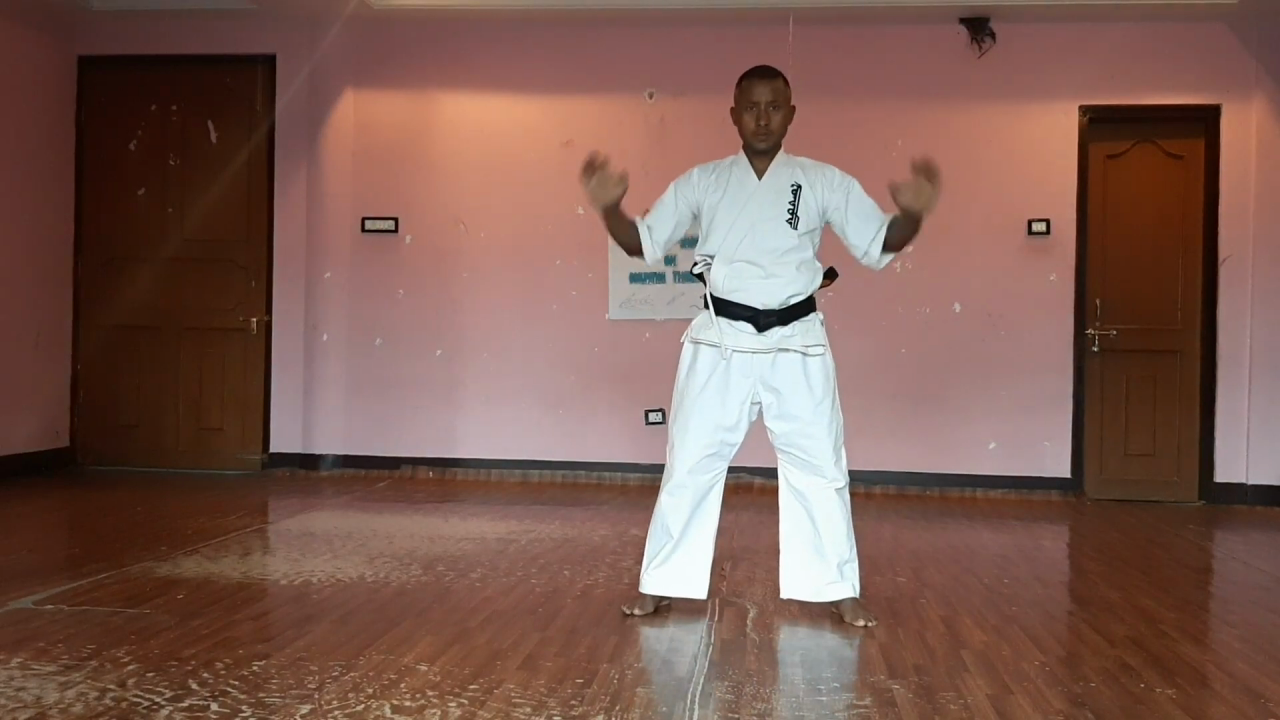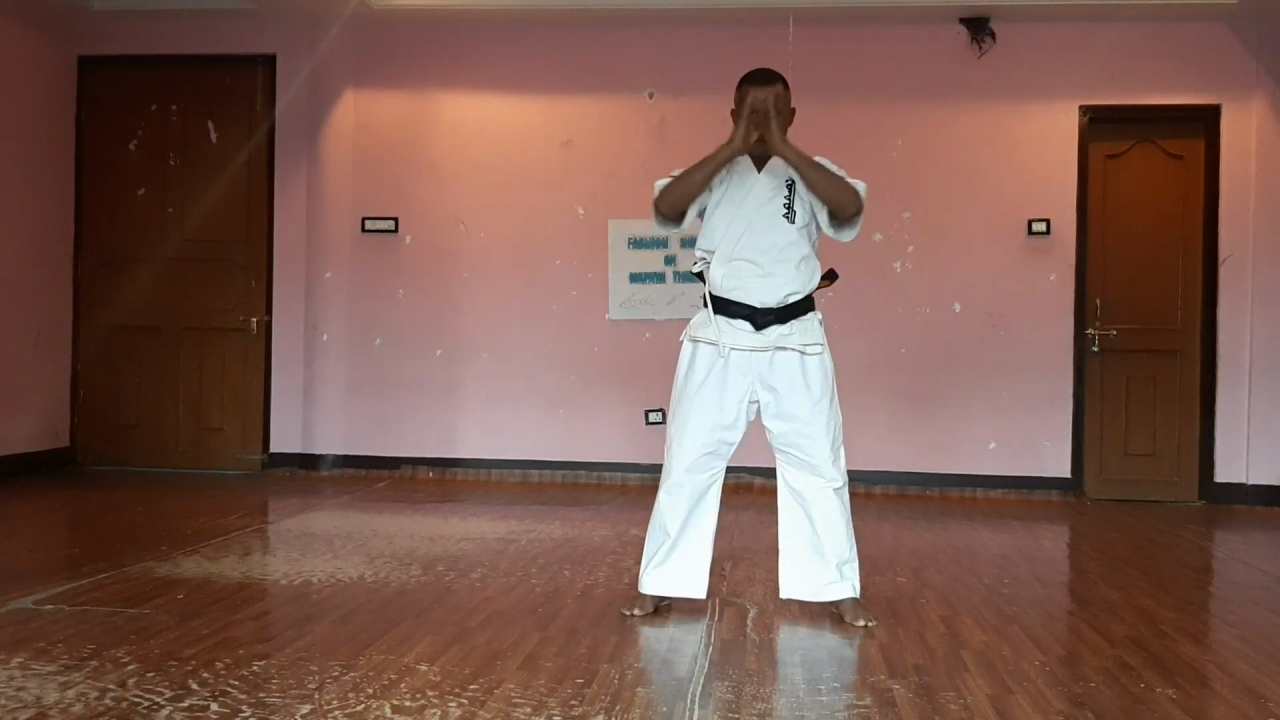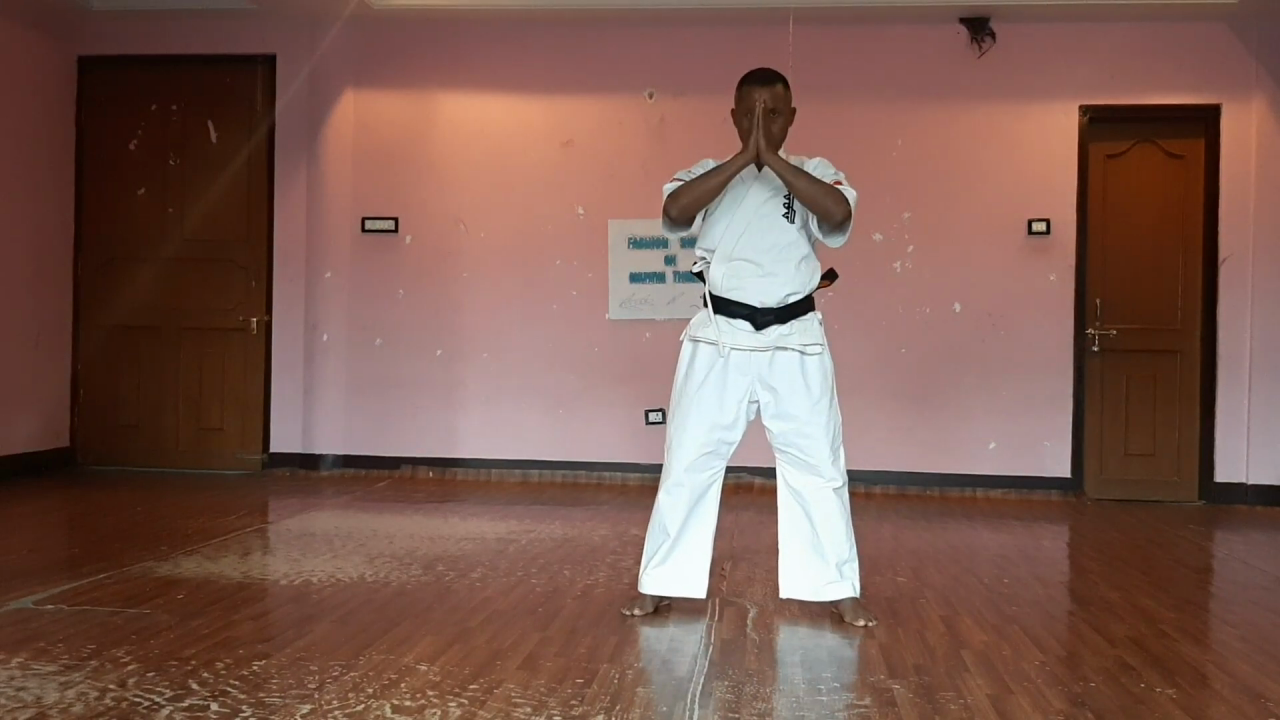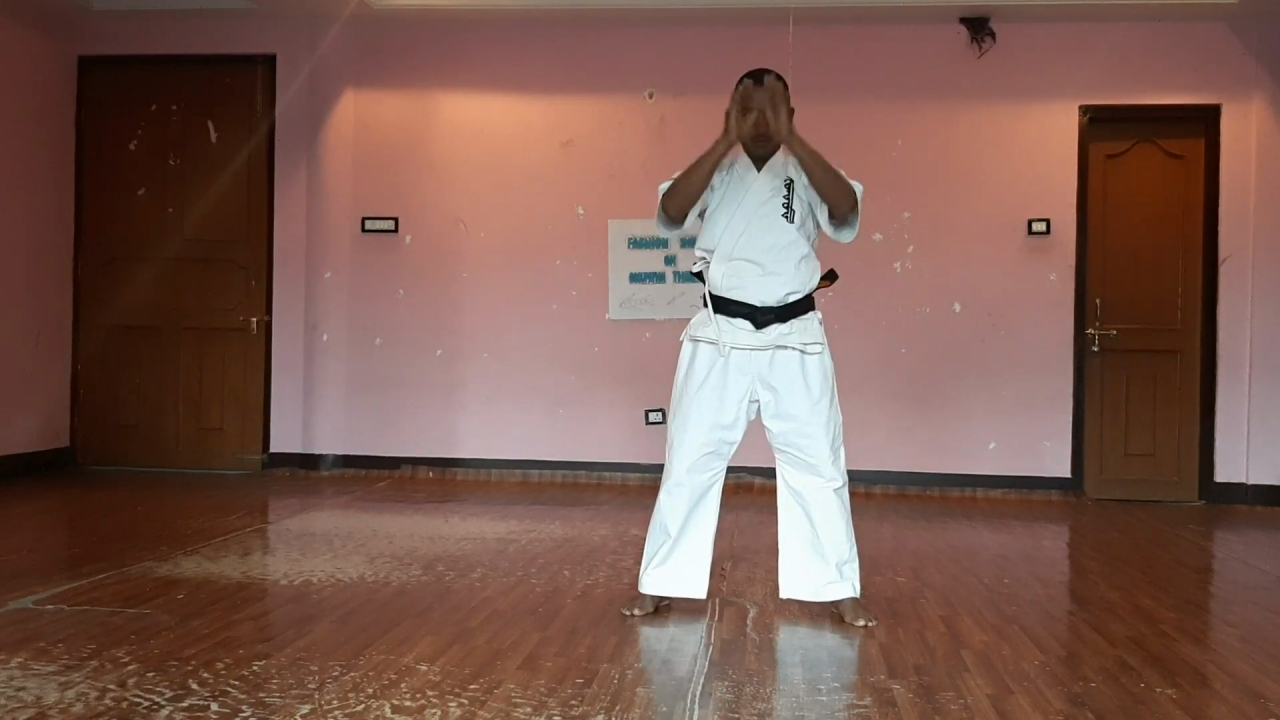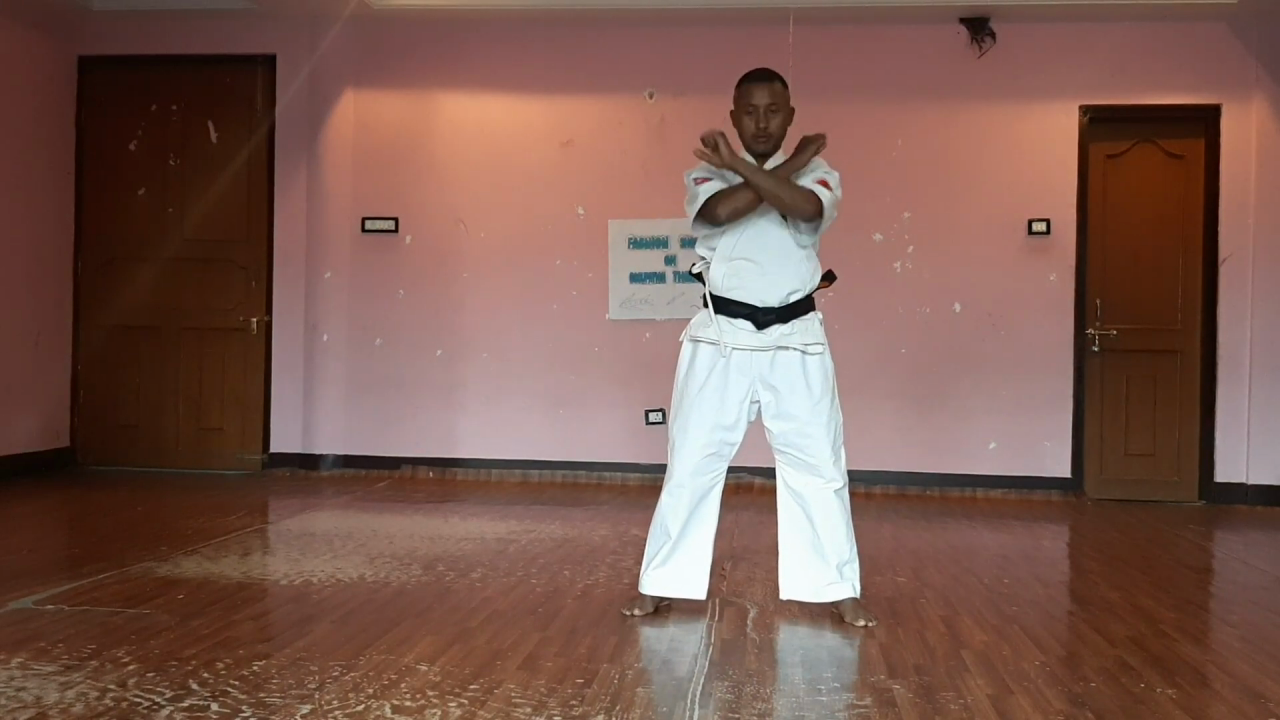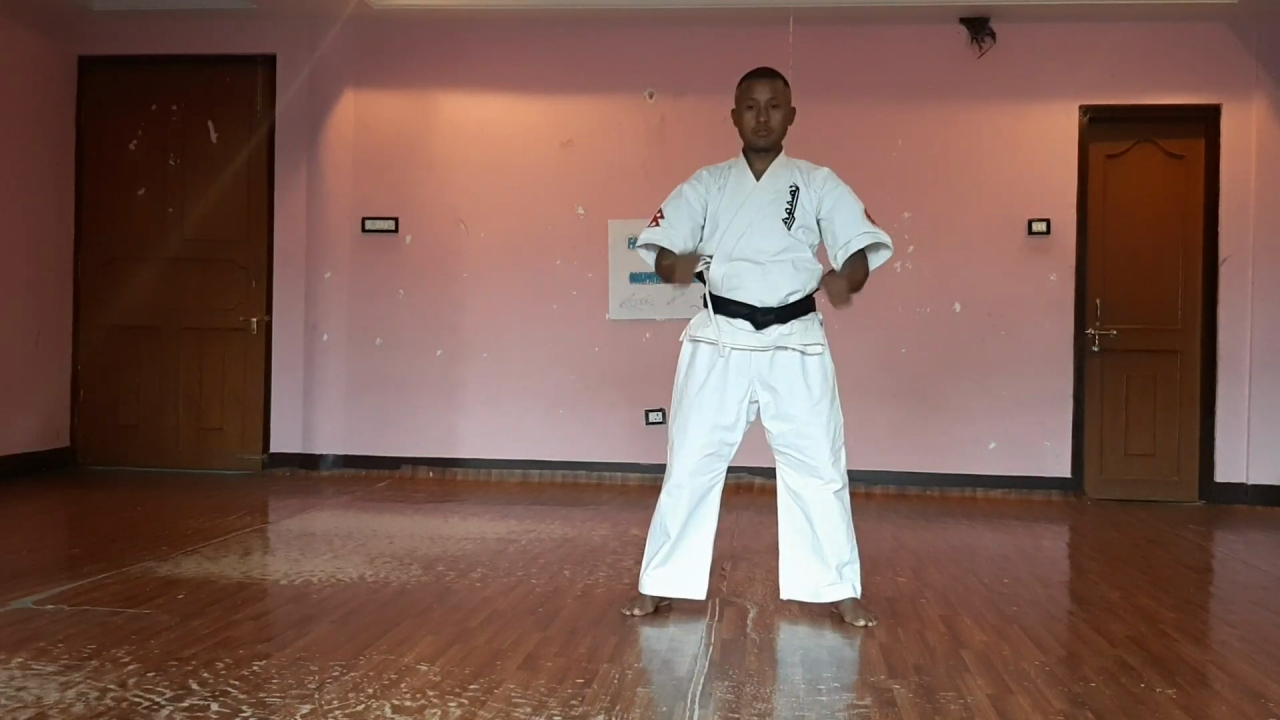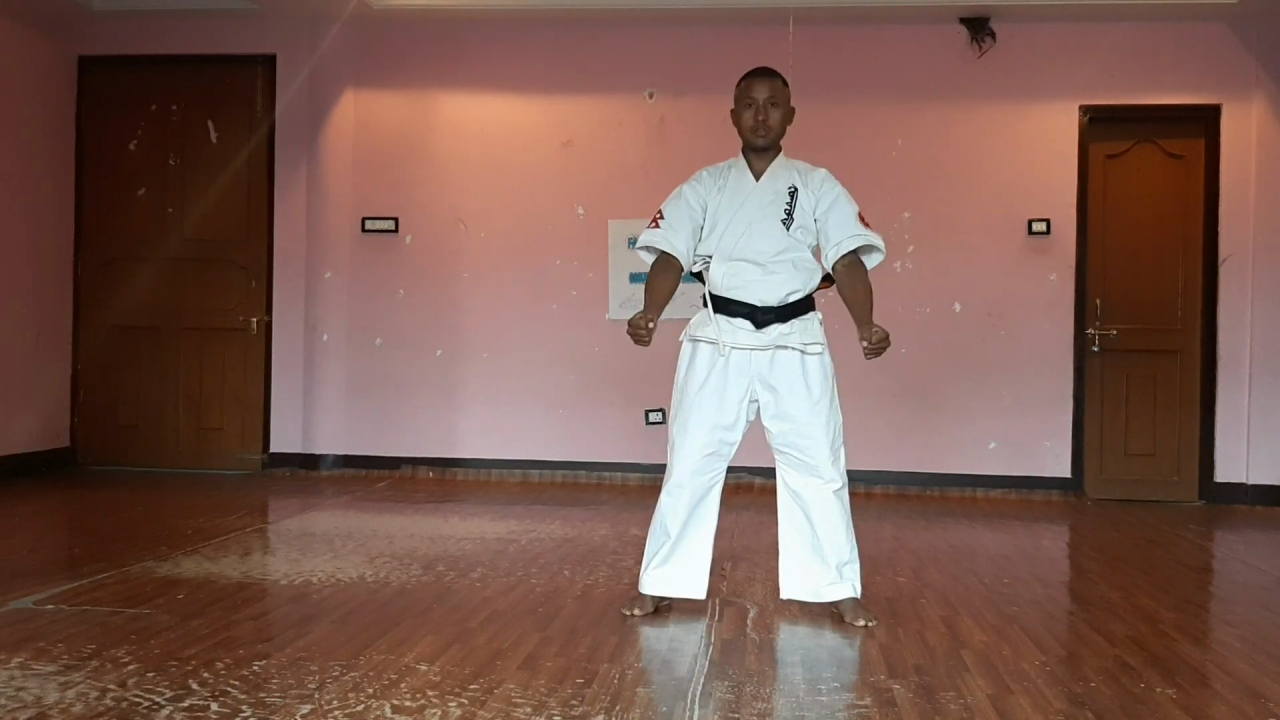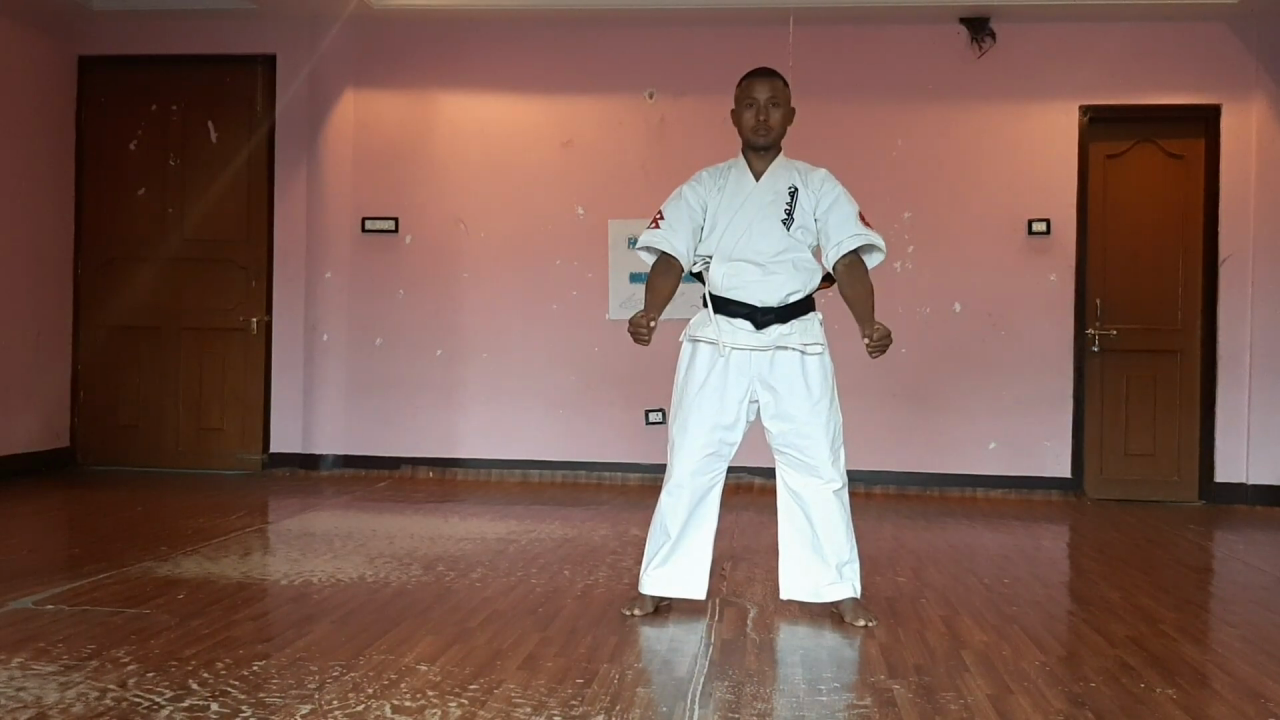
dt=0.3s
person 1, frame 1
left shoulder: (823, 181)
right shoulder: (702, 181)
left elbow: (879, 243)
right elbow: (642, 241)
left wrist: (912, 214)
right wrist: (610, 207)
left hip: (796, 341)
right hip: (720, 340)
left knee: (819, 467)
right knee: (690, 464)
left ankle: (840, 590)
right ankle: (659, 584)
person 1, frame 2
left shoulder: (812, 172)
right shoulder: (710, 173)
left elbow: (850, 211)
right elbow: (666, 209)
left wrist: (784, 150)
right wrist: (734, 148)
left hip: (794, 339)
right hip: (718, 337)
left knee: (818, 465)
right knee: (689, 462)
left ankle: (839, 590)
right ankle: (658, 585)
person 1, frame 3
left shoulder: (814, 173)
right shoulder: (709, 174)
left elbow: (838, 218)
right elbow: (674, 212)
left wrist: (773, 159)
right wrist: (744, 157)
left hip: (794, 339)
right hip: (719, 337)
left knee: (818, 465)
right knee: (688, 462)
left ankle: (839, 589)
right ankle: (658, 584)
person 1, frame 4
left shoulder: (807, 175)
right shoulder: (713, 171)
left elbow: (848, 213)
right elbow: (670, 212)
left wrist: (791, 140)
right wrist: (728, 143)
left hip: (794, 339)
right hip: (719, 337)
left knee: (817, 464)
right knee: (690, 462)
left ankle: (840, 590)
right ankle: (658, 583)
person 1, frame 5
left shoulder: (814, 172)
right shoulder: (709, 173)
left elbow: (808, 212)
right elbow: (720, 212)
left wrist: (739, 163)
right wrist: (788, 163)
left hip: (795, 338)
right hip: (720, 338)
left knee: (818, 465)
right knee: (692, 464)
left ankle: (838, 589)
right ankle: (659, 584)
person 1, frame 6
left shoulder: (819, 184)
right shoulder: (705, 185)
left elbow: (858, 249)
right elbow: (663, 250)
left wrist: (845, 282)
right wrist: (677, 266)
left hip: (796, 340)
right hip: (718, 339)
left knee: (817, 467)
right knee: (691, 464)
left ankle: (840, 590)
right ankle: (659, 584)
person 1, frame 7
left shoulder: (818, 186)
right shoulder: (703, 187)
left elbow: (847, 259)
right elbow: (670, 256)
left wrist: (866, 325)
right wrist: (649, 315)
left hip: (794, 341)
right hip: (718, 339)
left knee: (817, 466)
right knee: (691, 463)
left ankle: (841, 590)
right ankle: (659, 584)
person 1, frame 8
left shoulder: (817, 186)
right shoulder: (704, 187)
left elbow: (847, 259)
right elbow: (671, 256)
left wrist: (867, 322)
right wrist: (649, 314)
left hip: (795, 341)
right hip: (718, 340)
left knee: (817, 467)
right knee: (691, 464)
left ankle: (840, 590)
right ankle: (659, 584)
